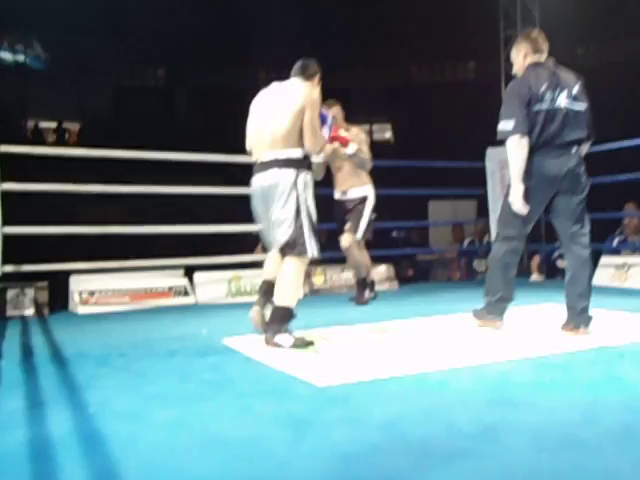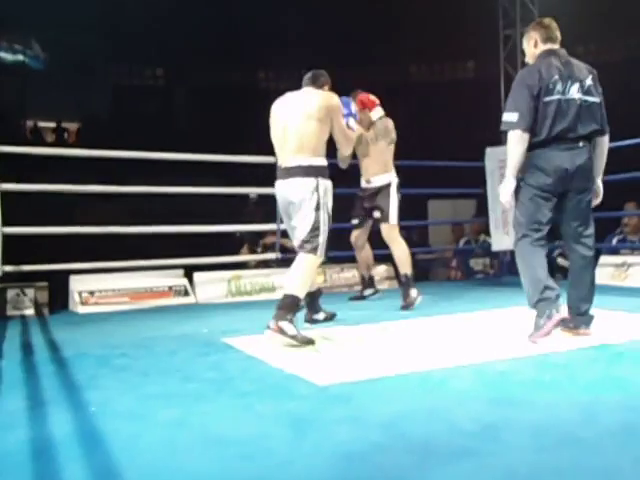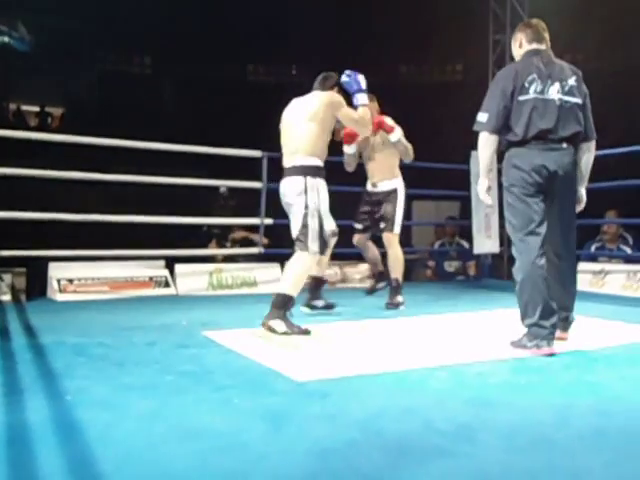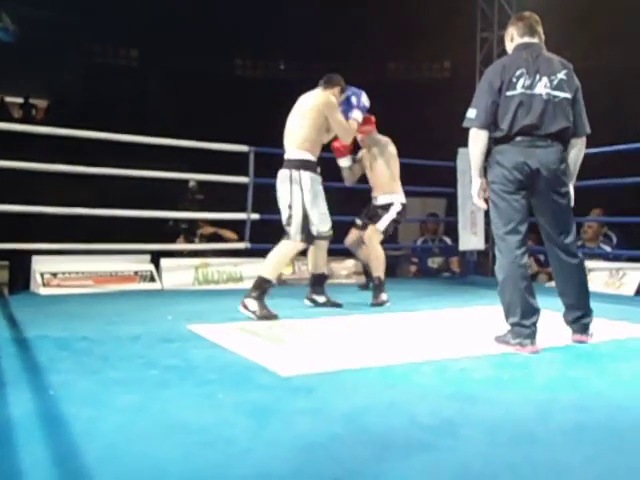
dt=0.3s
person 1, frame 1
left shoulder: (522, 84)
right shoulder: (574, 82)
left elbow: (517, 138)
right elbow: (586, 137)
left wrist: (517, 183)
left hip: (538, 167)
right hip: (572, 166)
left knee: (510, 238)
right knee: (576, 241)
left ankle: (494, 309)
right ankle: (578, 318)
person 1, frame 2
left shoulder: (531, 74)
right shoulder: (588, 73)
left elbow: (519, 131)
right elbow: (602, 134)
left wrist: (510, 176)
right wrist: (596, 176)
left hip: (544, 161)
right hip: (582, 160)
left knee: (530, 235)
right knee: (580, 239)
left ankle: (547, 307)
right ankle: (580, 317)
person 1, frame 3
left shoulder: (511, 74)
right shoulder: (573, 76)
left elbow: (489, 131)
right elbow: (588, 139)
left wrist: (484, 175)
right wrist: (581, 183)
left hip: (525, 160)
right hip: (564, 160)
left knee: (529, 245)
right knee: (563, 244)
left ankle: (539, 333)
right ankle: (563, 321)
person 1, frame 4
left shoulder: (500, 69)
right shoulder: (565, 70)
left elbow: (479, 128)
right elbow: (579, 136)
left wrist: (477, 175)
right wrist: (569, 179)
left hip: (510, 157)
right hip: (551, 157)
left knee: (511, 244)
right knee: (563, 242)
left ankle: (522, 331)
right ankle: (579, 323)
person 2, frame 1
left shoulder: (264, 93)
right shoulder: (309, 91)
left elbow: (250, 145)
right elbow: (313, 145)
right wrist: (321, 129)
left hip: (261, 176)
right hip: (290, 174)
left knee: (280, 246)
right knee: (299, 252)
left ankle: (264, 304)
right ankle: (278, 328)
person 2, frame 2
left shoulder: (280, 103)
right shoulder: (329, 99)
right elbow: (346, 148)
right wrist: (348, 122)
left hip: (285, 182)
right hip: (312, 179)
left knee: (308, 248)
right knee: (311, 252)
left ankle: (314, 309)
right ankle: (283, 317)
person 2, frame 3
left shoulder: (293, 104)
right shoulder: (330, 98)
right elbow: (364, 129)
right wrist: (361, 94)
left hip: (294, 179)
right hip: (306, 180)
left knee: (329, 233)
right knee: (311, 248)
left ankle: (314, 295)
right ankle: (277, 315)
person 2, frame 4
left shoulder: (308, 99)
right shoulder: (326, 99)
right elbow: (346, 137)
left wrist: (345, 113)
right wrist: (356, 111)
left hip: (305, 174)
right hip: (298, 174)
left knee: (322, 235)
right knee: (296, 239)
left ankle: (317, 292)
right ankle: (253, 297)
person 3, frame 1
left shoulder: (357, 134)
right shoulder: (324, 140)
left elbow: (367, 164)
left wrist: (347, 144)
left hip: (362, 196)
right hip: (341, 199)
left knee: (348, 243)
right knee: (354, 246)
left ankle: (364, 286)
right ankle: (368, 287)
person 3, frame 2
left shoulder: (383, 124)
right shoulder: (353, 130)
left elbow: (391, 137)
left wrist: (375, 109)
left hip: (386, 185)
right hip: (366, 187)
left knee: (389, 233)
right knee: (357, 238)
left ankle: (409, 289)
right ankle: (368, 285)
person 3, frame 3
left shoulder: (391, 129)
right shoulder: (359, 135)
left elbow: (409, 157)
right elbow: (349, 167)
left wrist: (391, 130)
right wrist: (348, 143)
left hip: (392, 190)
right hip: (371, 192)
left knee: (390, 239)
right knee: (359, 240)
left ankle: (396, 293)
right ankle: (380, 276)
person 3, frame 4
left shoulder: (384, 144)
right shoulder: (363, 155)
left elbow: (382, 142)
right elbow: (349, 181)
left wrist: (369, 132)
right wrist: (343, 157)
left hip: (393, 203)
right hip: (377, 204)
left knee: (370, 236)
right knee: (351, 240)
left ankle: (380, 291)
right ankle: (374, 276)
